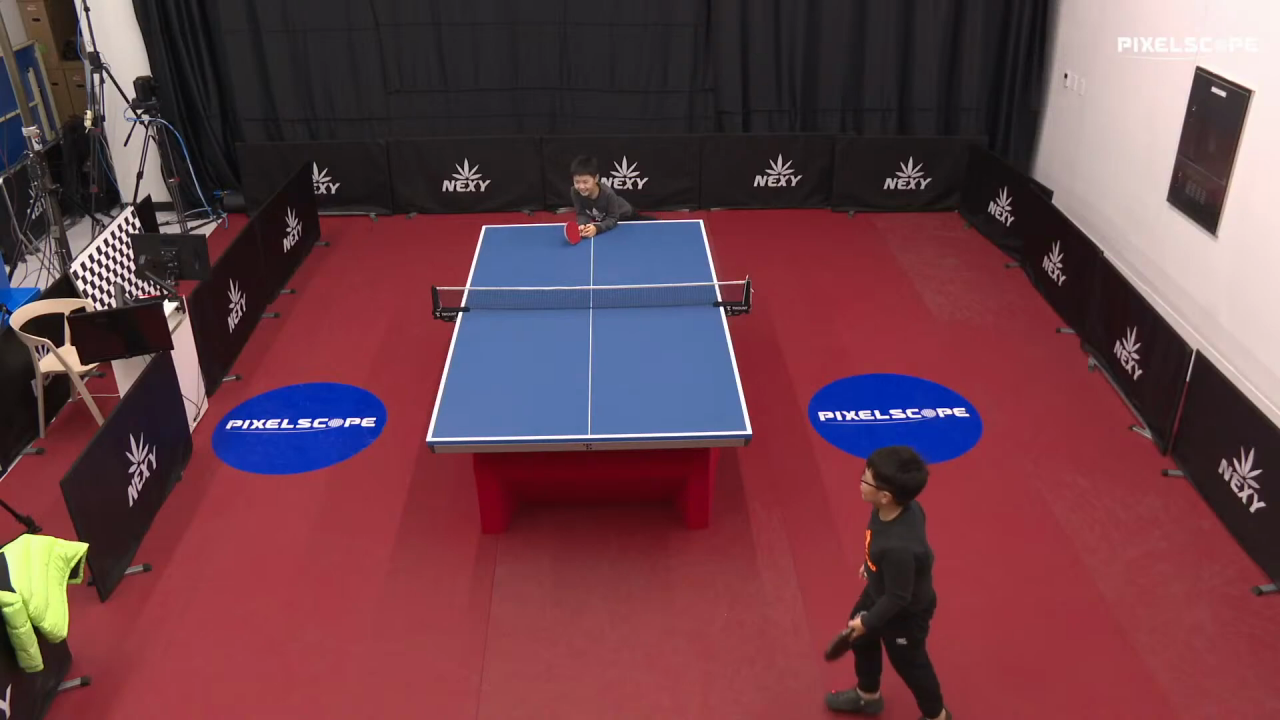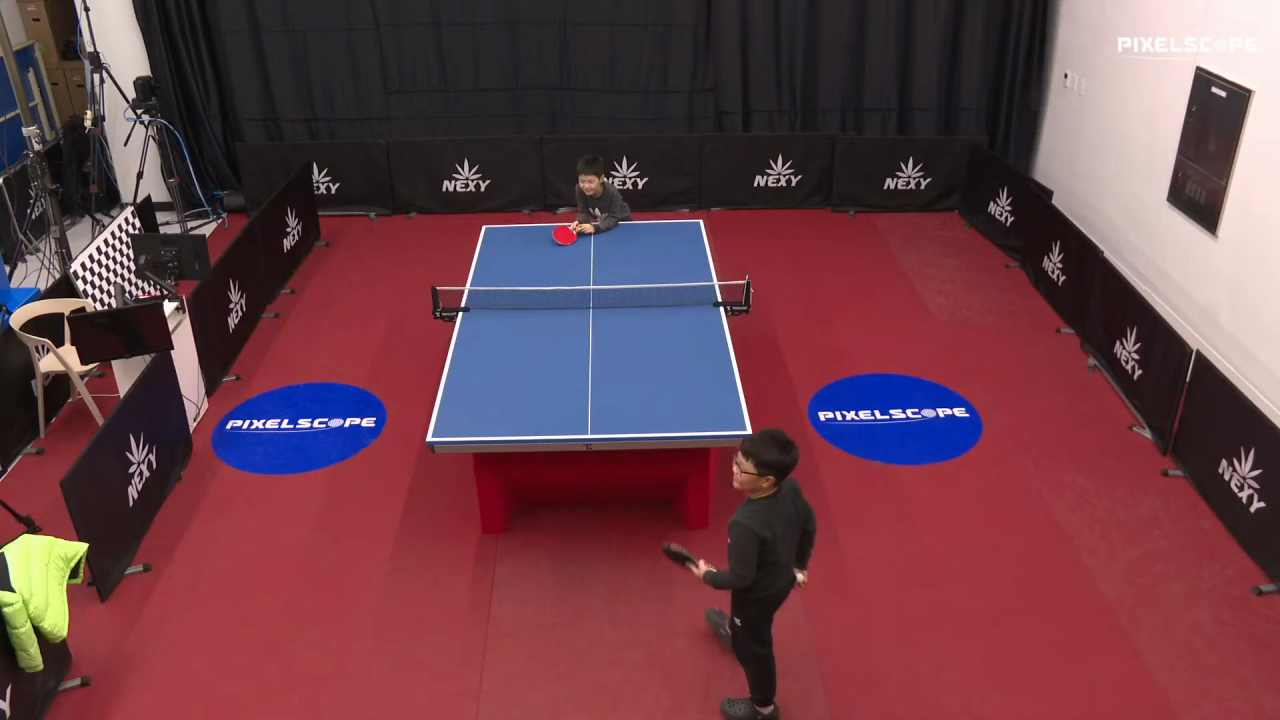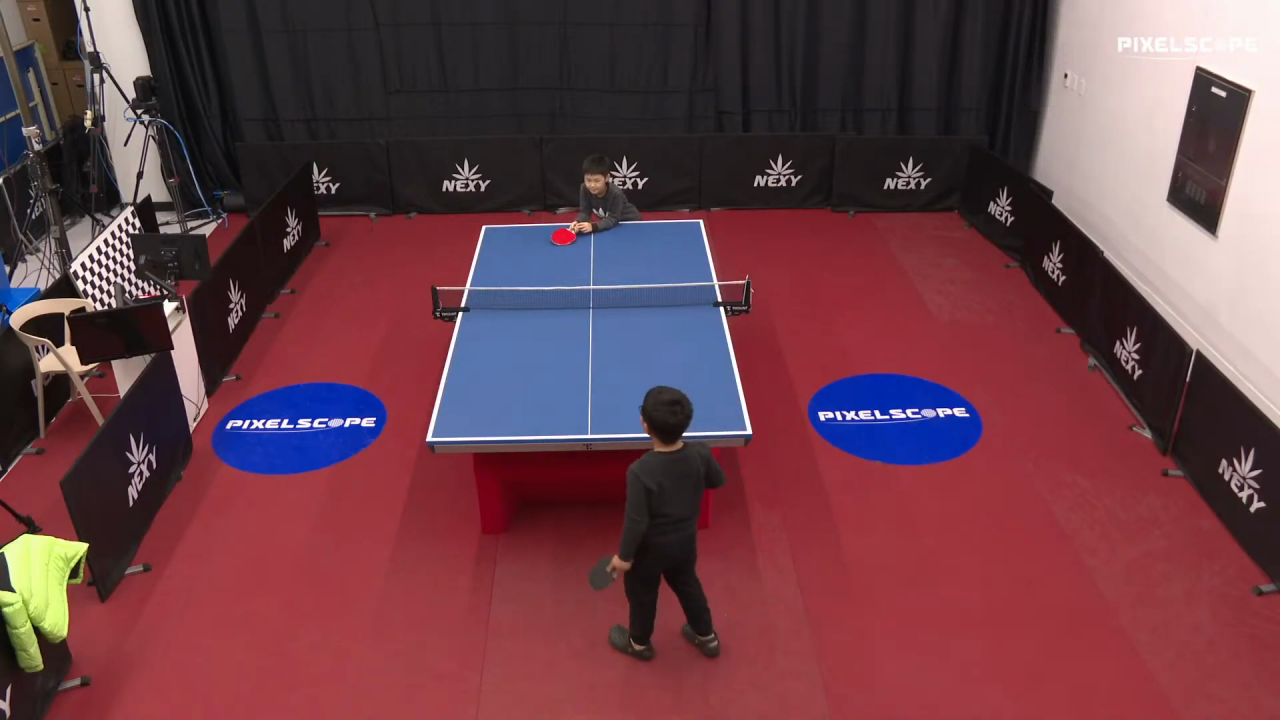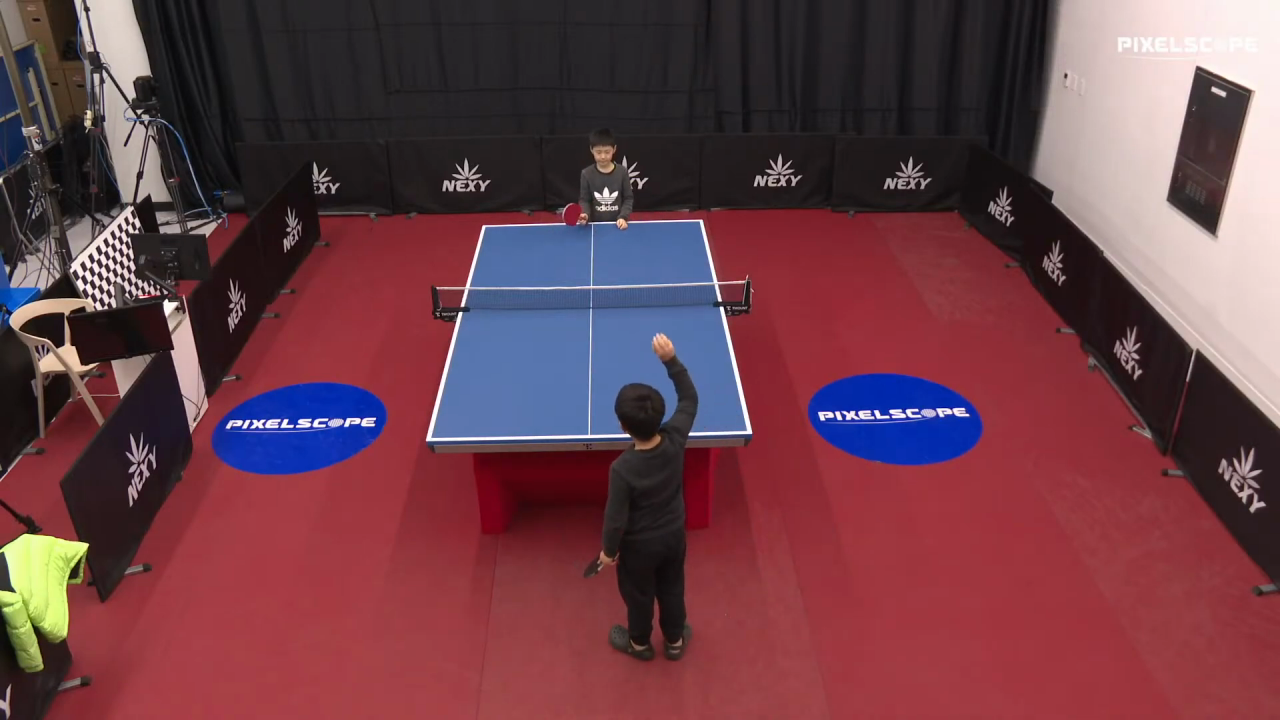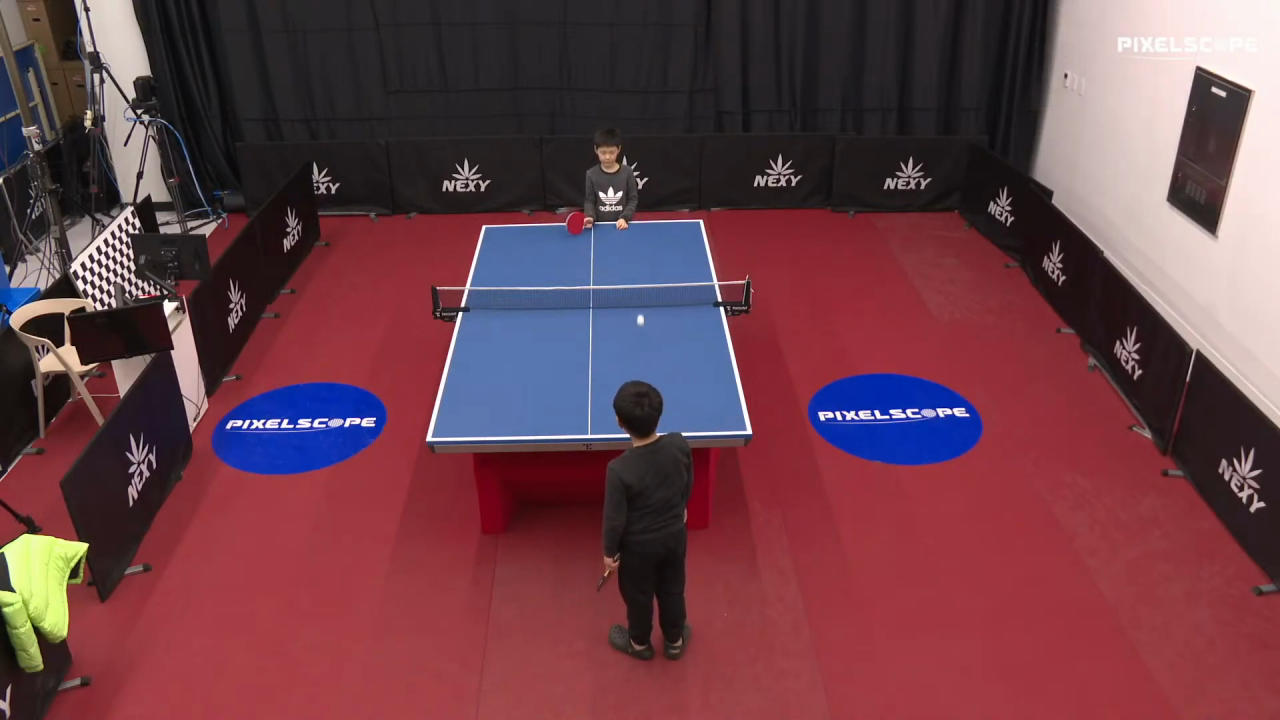
dt=1s
person 1, frame 1
left shoulder: (896, 547)
right shoulder: (908, 504)
left elbow: (898, 598)
left wrist: (866, 622)
left hip: (906, 612)
right hip: (888, 591)
left knee: (910, 663)
right knee: (862, 642)
right ankle: (867, 695)
person 1, frame 2
left shoulder: (747, 524)
right shoulder: (790, 488)
left elbow: (740, 577)
right elbow: (809, 524)
left wrist: (708, 576)
right wrist: (800, 564)
left hip: (757, 593)
right hip: (781, 580)
left knee: (752, 646)
right ankle: (731, 630)
person 1, frame 3
left shoulder: (640, 471)
right shoulder: (699, 454)
left elbow: (636, 521)
right elbow: (718, 479)
left wrist: (622, 555)
left hip: (651, 547)
right hip: (686, 539)
left knee: (642, 595)
right knee: (688, 586)
left ankle: (640, 643)
right ankle: (707, 637)
person 1, frame 4
left shoulder: (622, 470)
right shoulder: (675, 440)
left elbow: (616, 519)
right elbow: (690, 399)
left wrist: (608, 550)
right wrist: (671, 359)
left hip: (639, 545)
right hip: (674, 535)
left knee: (639, 595)
right knee: (672, 589)
left ankle: (639, 643)
right ankle: (675, 640)
person 1, frame 5
left shoulder: (620, 469)
right shoulder: (680, 445)
left elbow: (615, 518)
left wrist: (610, 552)
left hip: (637, 545)
right hip: (675, 535)
left knee: (638, 595)
right knee: (672, 590)
left ankle: (640, 643)
right ankle: (675, 640)
